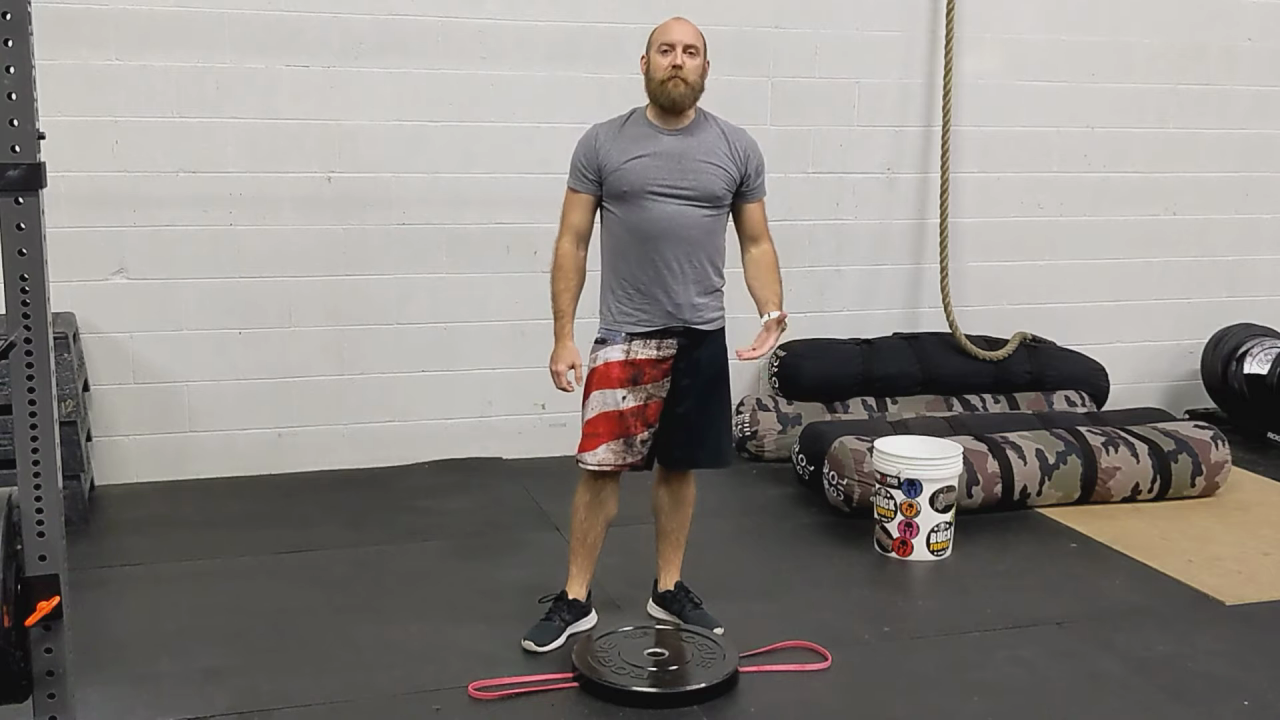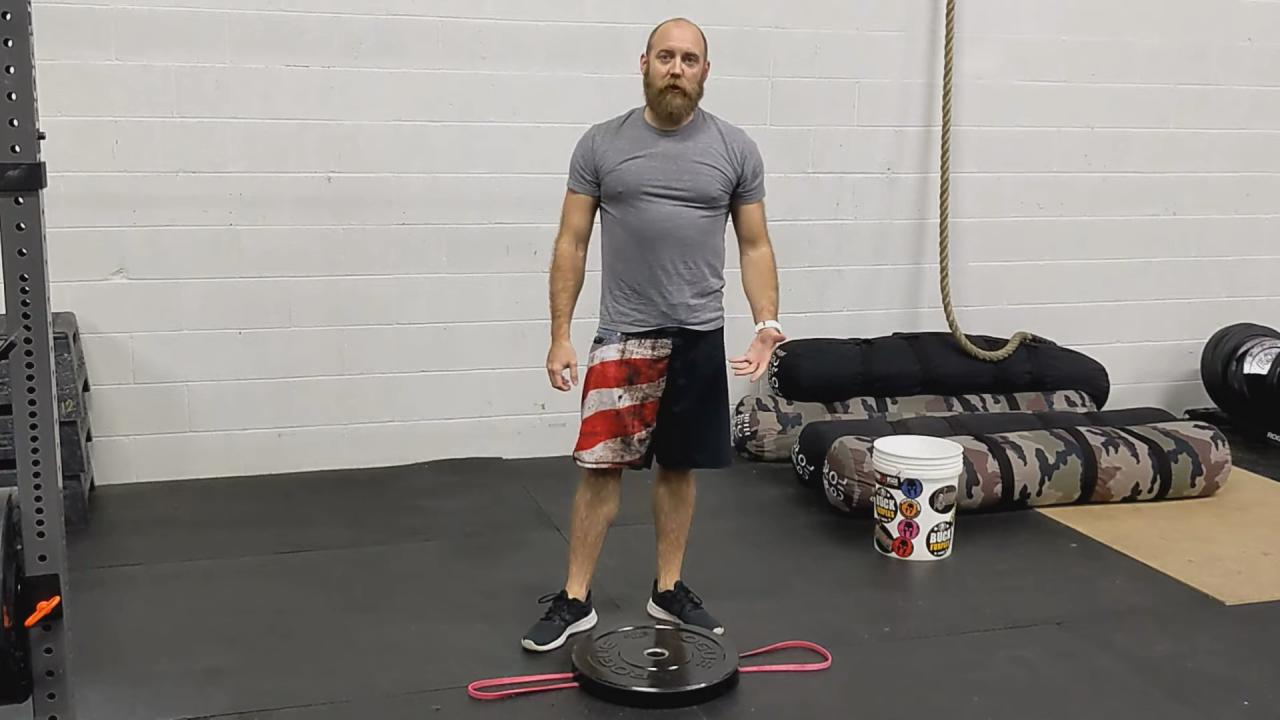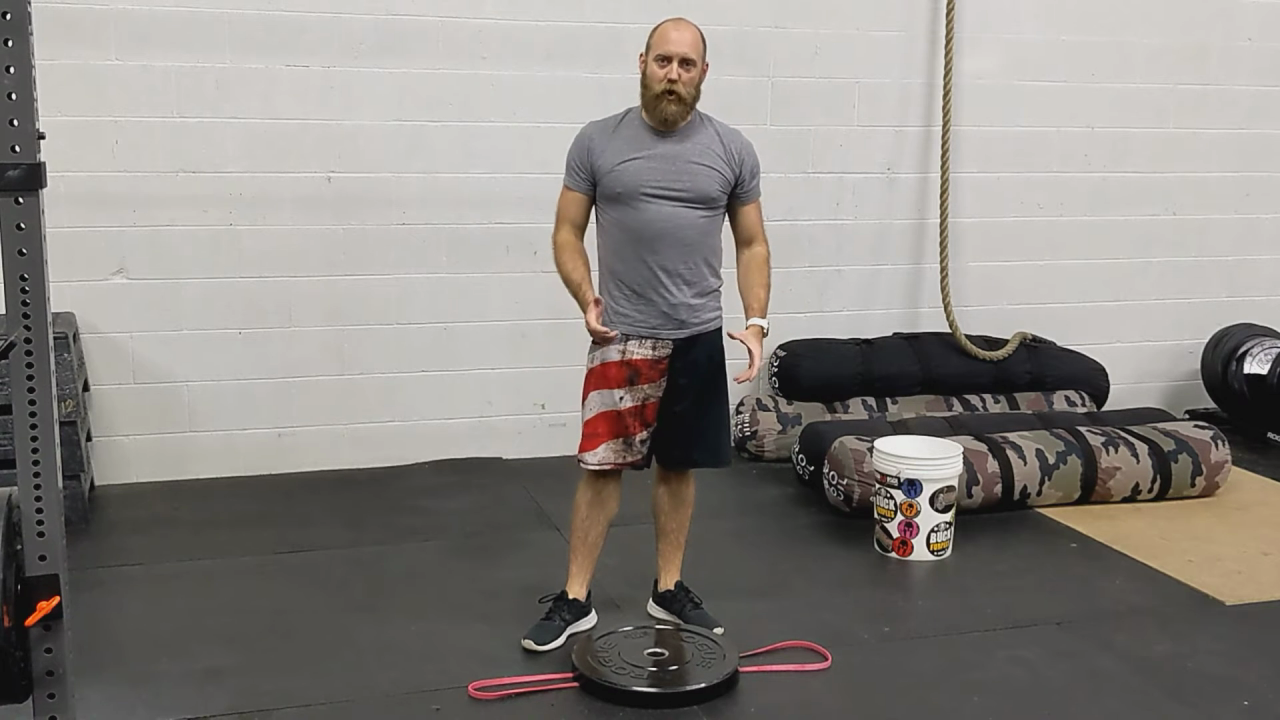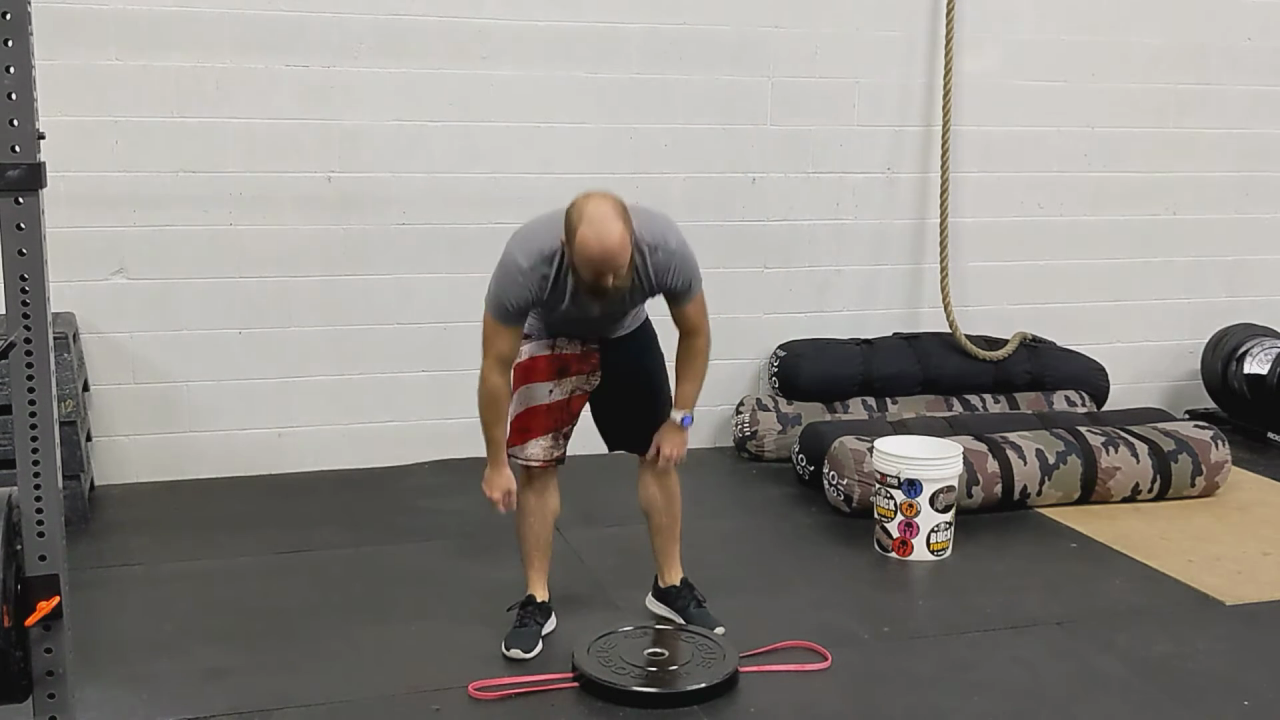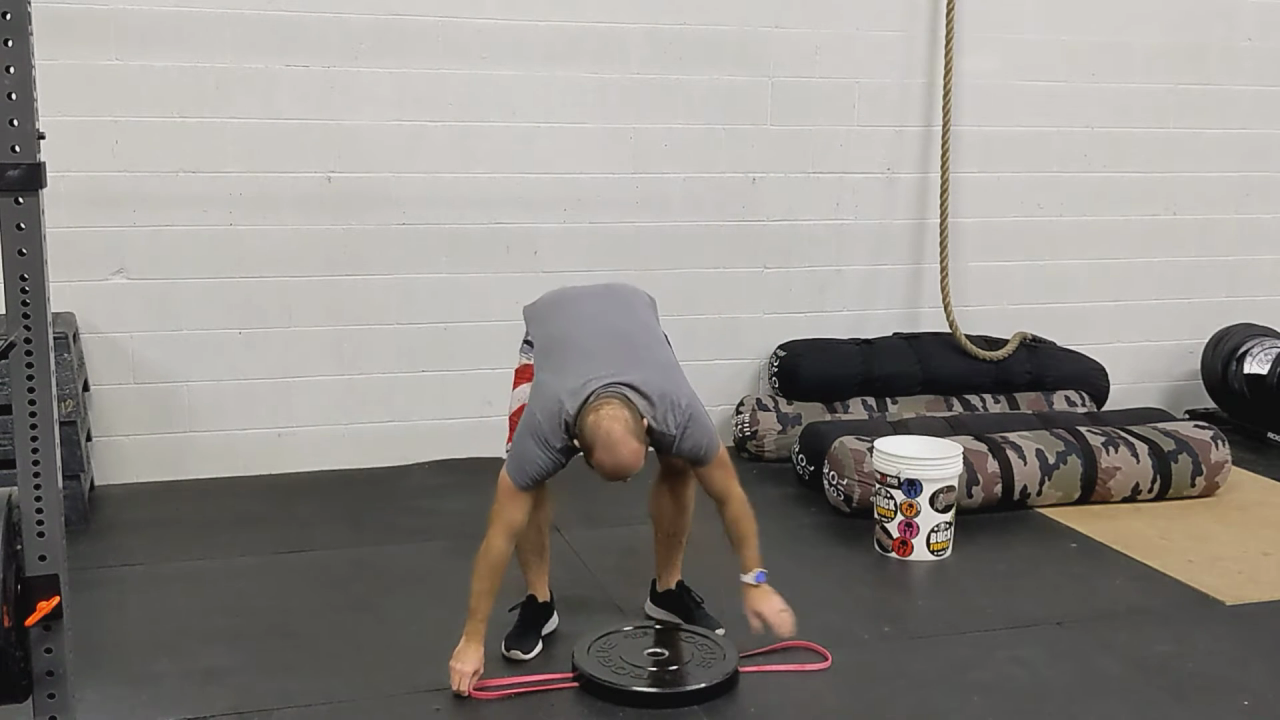
dt=1s
person 1, frame 1
left shoulder: (737, 148)
right shoulder: (602, 143)
left elbow: (756, 242)
right elbow: (572, 243)
left wrist: (773, 313)
right wrist: (563, 335)
left hip: (702, 336)
right hip: (626, 336)
left knee: (679, 467)
right knee: (601, 466)
left ankle: (669, 589)
right ankle: (575, 599)
person 1, frame 2
left shoulder: (734, 148)
right shoulder: (600, 144)
left elbow: (754, 246)
right elbow: (571, 243)
left wrist: (768, 323)
right wrist: (559, 334)
left hip: (700, 336)
right hip: (623, 336)
left knee: (678, 465)
right knee: (601, 465)
left ankle: (669, 590)
right ankle: (574, 600)
person 1, frame 3
left shoulder: (732, 149)
right shoulder: (597, 141)
left elbow: (752, 245)
right elbow: (568, 234)
left wrist: (756, 322)
right wrist: (588, 299)
left hip: (700, 337)
right hip: (624, 339)
left knee: (679, 465)
right knee: (602, 467)
left ankle: (669, 590)
right ankle: (575, 598)
person 1, frame 4
left shoulder: (667, 249)
right shoulder: (524, 261)
left elbow: (695, 333)
right elbow: (495, 367)
left wrist: (680, 418)
right wrist: (495, 462)
left hip: (628, 334)
right hip: (551, 341)
left knee: (657, 455)
right knee: (536, 463)
left ankle: (669, 587)
right ankle: (537, 602)
person 1, frame 5
left shoulder: (678, 415)
right shoulder: (545, 428)
left elbow: (730, 495)
right elbow: (501, 535)
left wrist: (754, 580)
right wrist: (471, 640)
left knee: (678, 464)
right knee: (528, 480)
left ankle: (667, 590)
right ankle: (539, 604)
